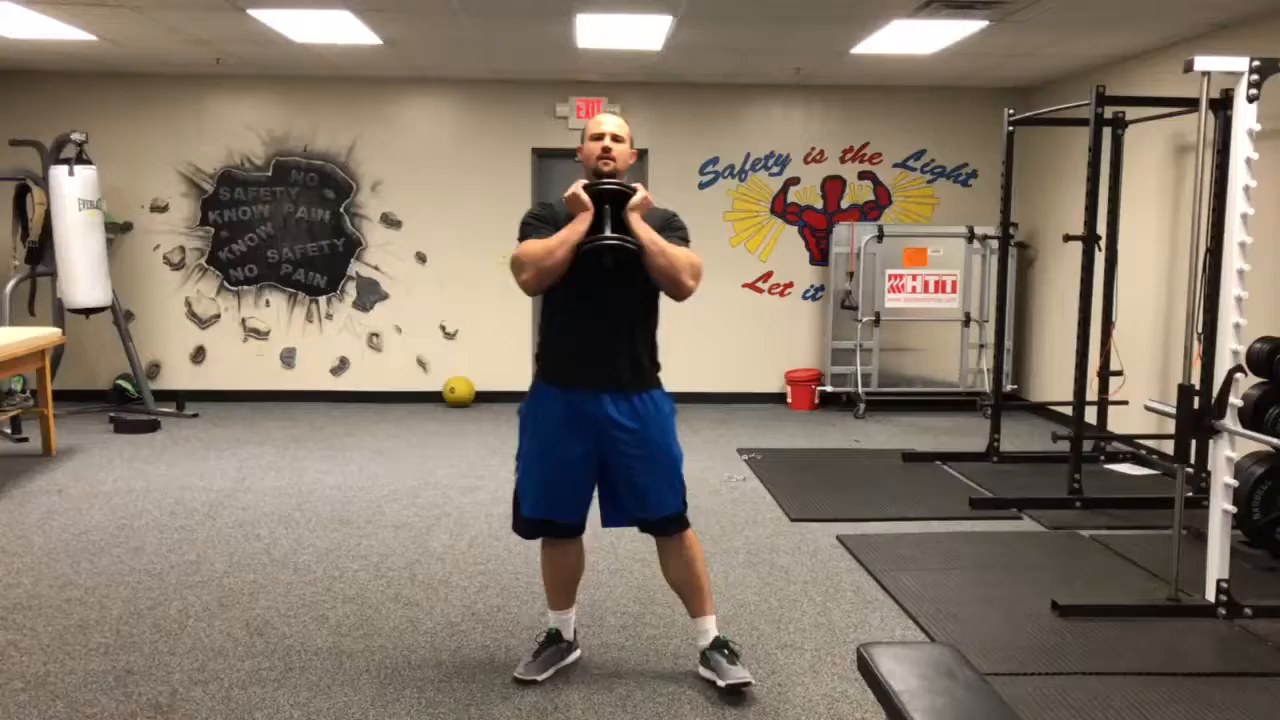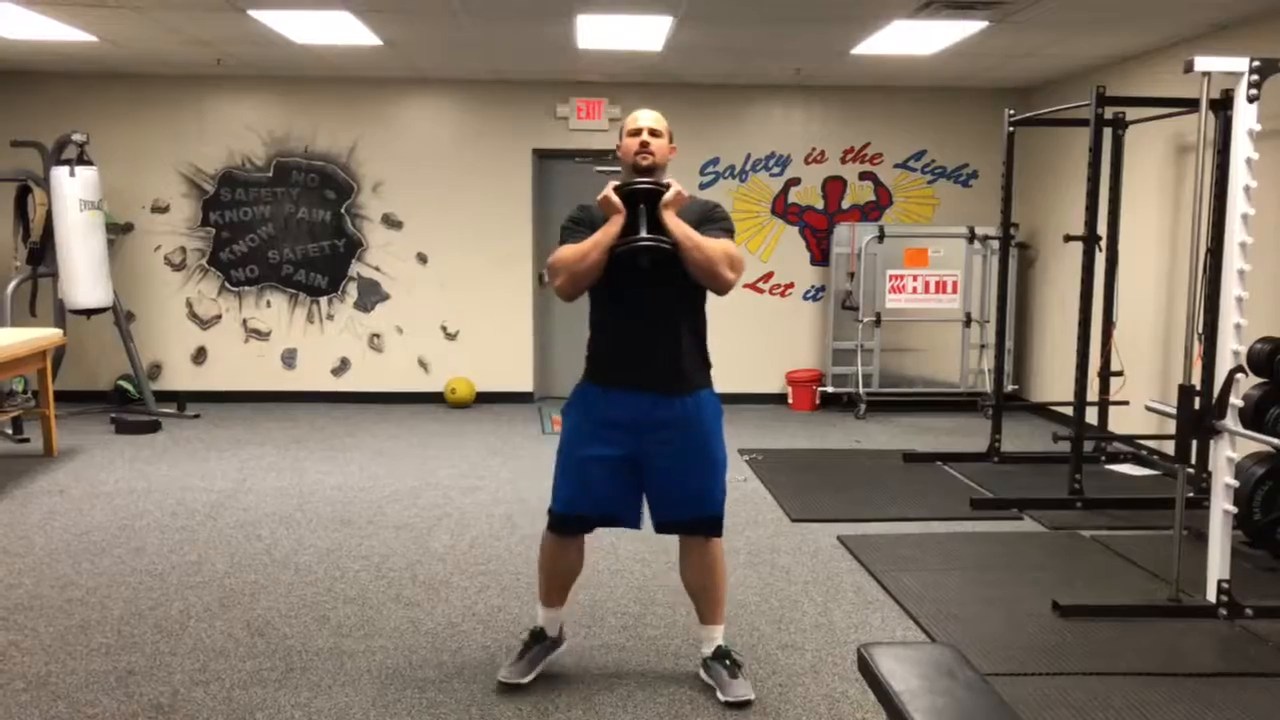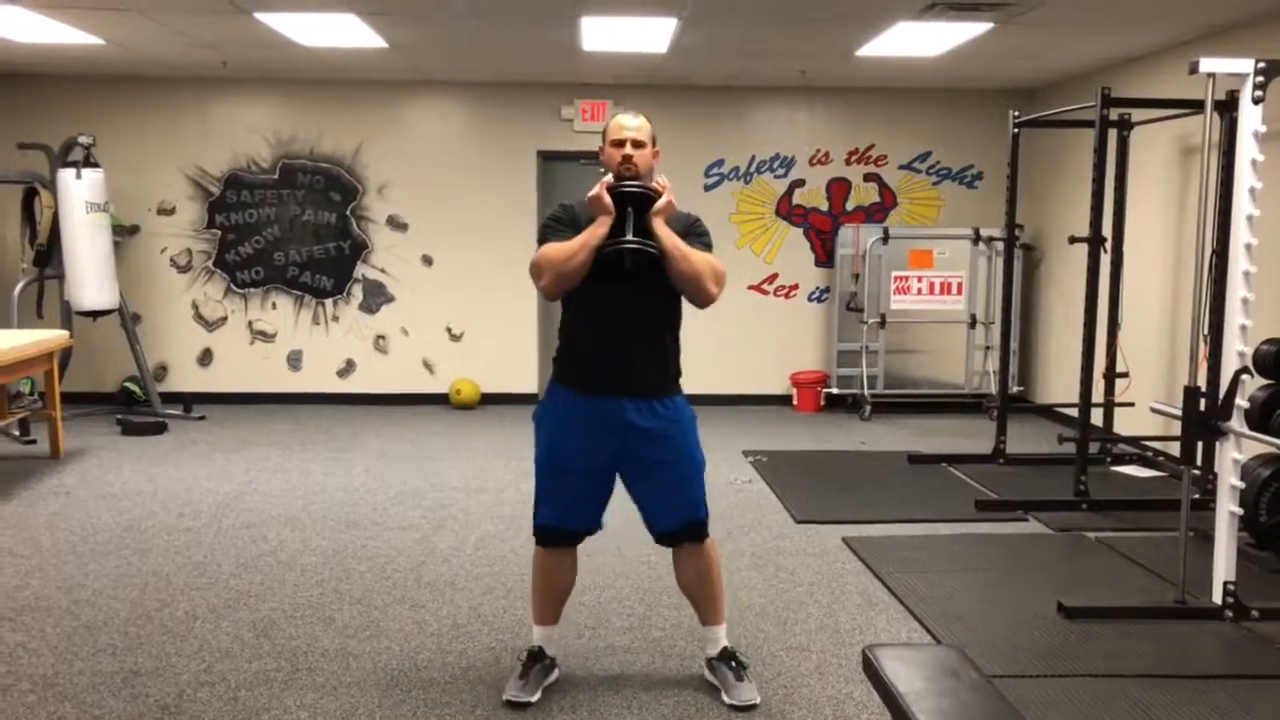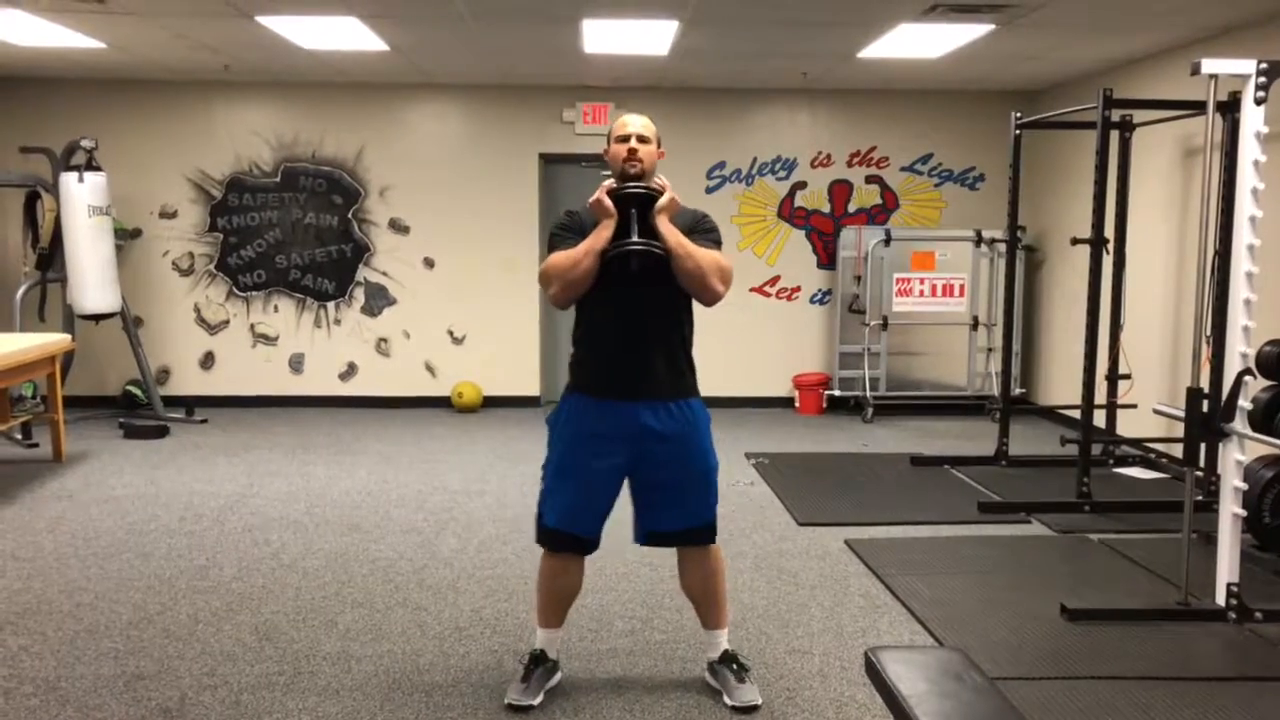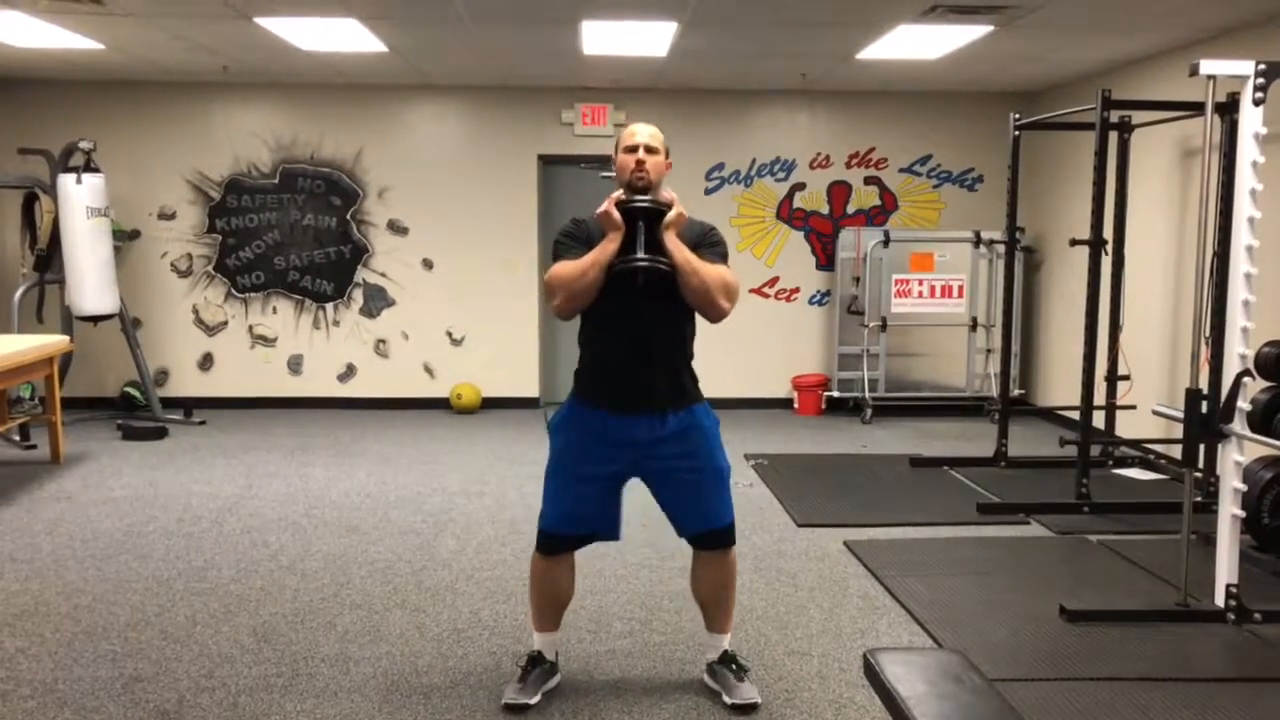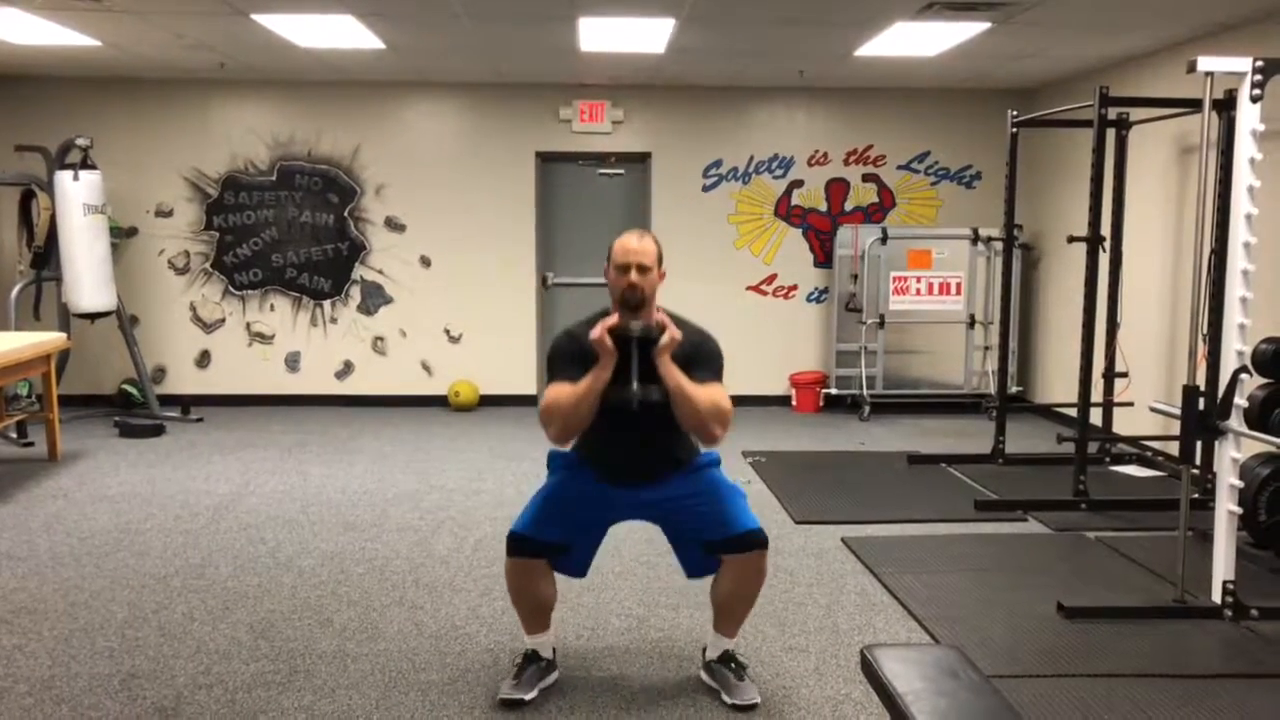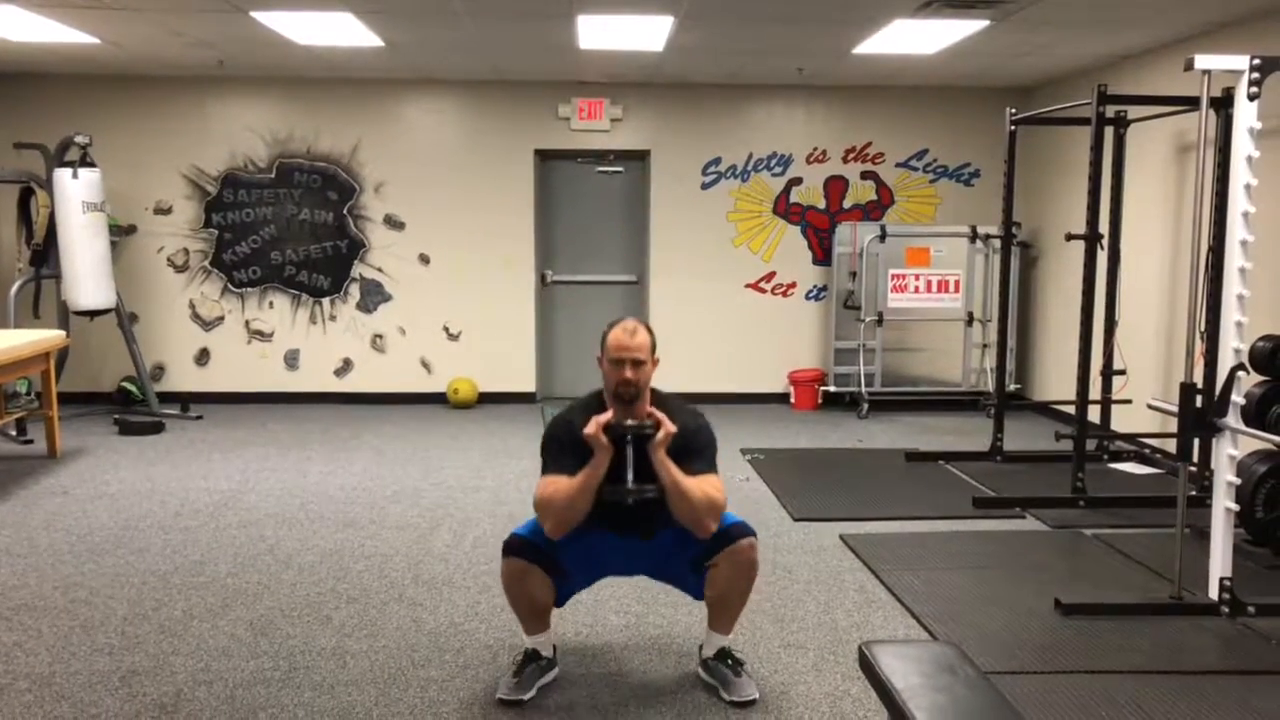
dt=0.4s
person 1, frame 1
left shoulder: (660, 221)
right shoulder: (549, 216)
left elbow: (684, 283)
right elbow: (530, 275)
left wrist: (634, 222)
right wrist: (583, 219)
left hip: (637, 398)
right hip: (560, 397)
left knee: (669, 521)
right knee: (555, 523)
left ankle: (711, 644)
right ankle: (563, 635)
person 1, frame 2
left shoulder: (703, 213)
right shoulder: (591, 216)
left elbow: (725, 276)
right elbow: (563, 282)
left wrist: (670, 217)
right wrist: (616, 221)
left hip: (684, 398)
right hip: (604, 397)
left knee: (700, 526)
right knee: (567, 520)
left ankle: (714, 652)
right ankle: (546, 632)
person 1, frame 3
left shoulder: (684, 225)
right shoulder: (569, 217)
left elbow: (707, 291)
right elbow: (549, 280)
left wrist: (658, 224)
right wrist: (602, 221)
left hip: (658, 405)
right hip: (577, 402)
left knee: (690, 530)
right knee: (556, 532)
left ankle: (719, 652)
right ankle: (542, 653)
person 1, frame 4
left shoulder: (692, 221)
right shoulder: (578, 222)
left elbow: (713, 288)
right elbow: (558, 289)
left wrist: (663, 222)
right wrist: (607, 224)
left hip: (673, 407)
right hip: (591, 407)
left knee: (696, 534)
right knee: (564, 538)
left ankle: (720, 655)
right ankle: (544, 656)
person 1, frame 5
left shoulder: (698, 235)
right shoulder: (582, 231)
left elbow: (720, 305)
right elbow: (561, 302)
left wrist: (671, 238)
right wrist: (612, 238)
left hip: (678, 418)
right hip: (594, 417)
left knee: (716, 537)
right knee: (555, 539)
left ankle: (719, 656)
right ankle: (543, 657)
person 1, frame 6
left shoulder: (693, 343)
right shoulder: (576, 343)
left elbow: (714, 431)
right elbow: (558, 432)
left wrist: (665, 363)
right wrist: (604, 364)
left hip: (677, 476)
right hip: (593, 474)
left knee: (749, 544)
right knee: (524, 545)
left ankle: (719, 656)
right ankle: (540, 655)
person 1, frame 7
left shoulder: (687, 425)
right shoulder: (570, 426)
left elbow: (707, 523)
right elbow: (553, 525)
left wrist: (660, 456)
right wrist: (600, 457)
left hip: (666, 535)
right hip: (591, 535)
left knee: (741, 546)
right knee: (518, 555)
left ankle: (715, 653)
right ankle: (539, 653)
